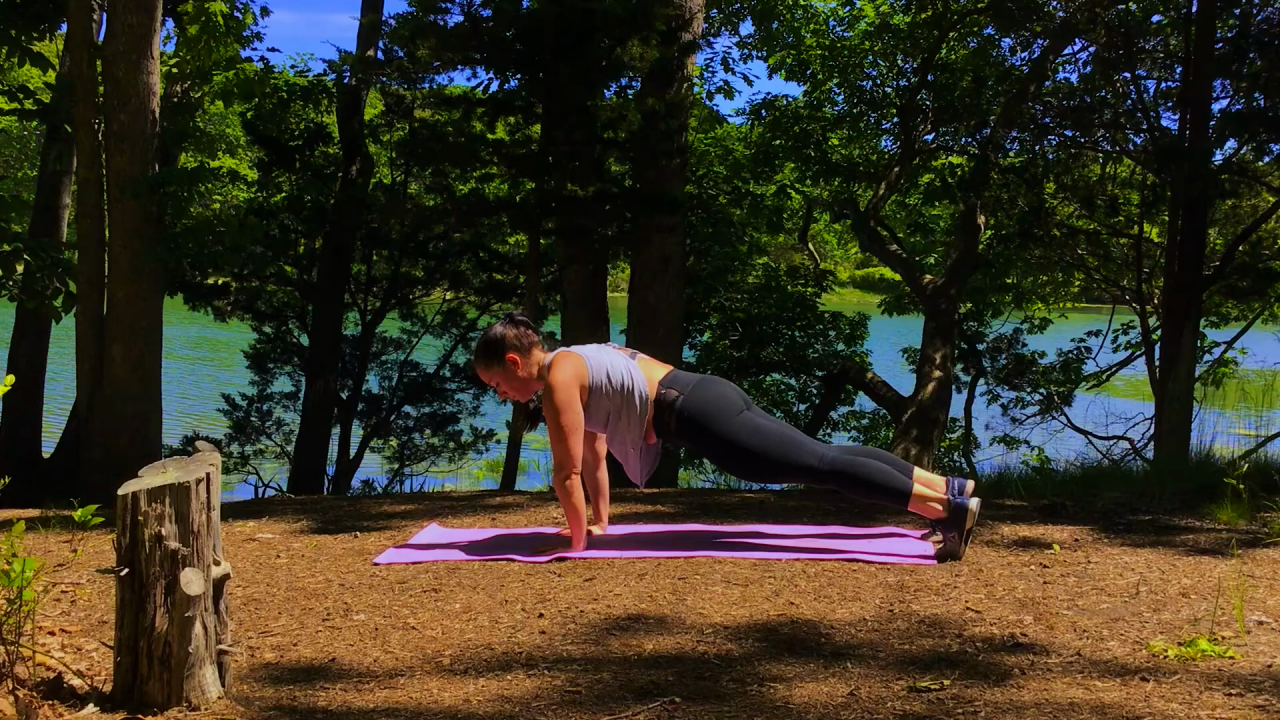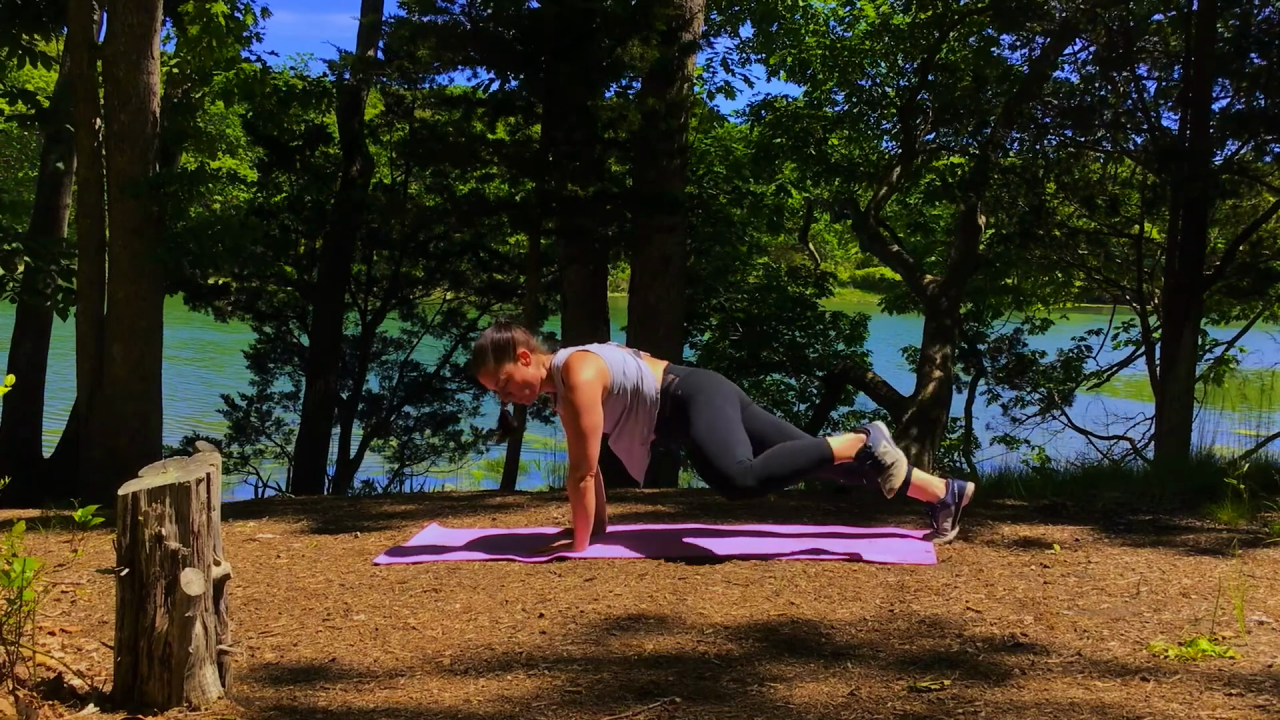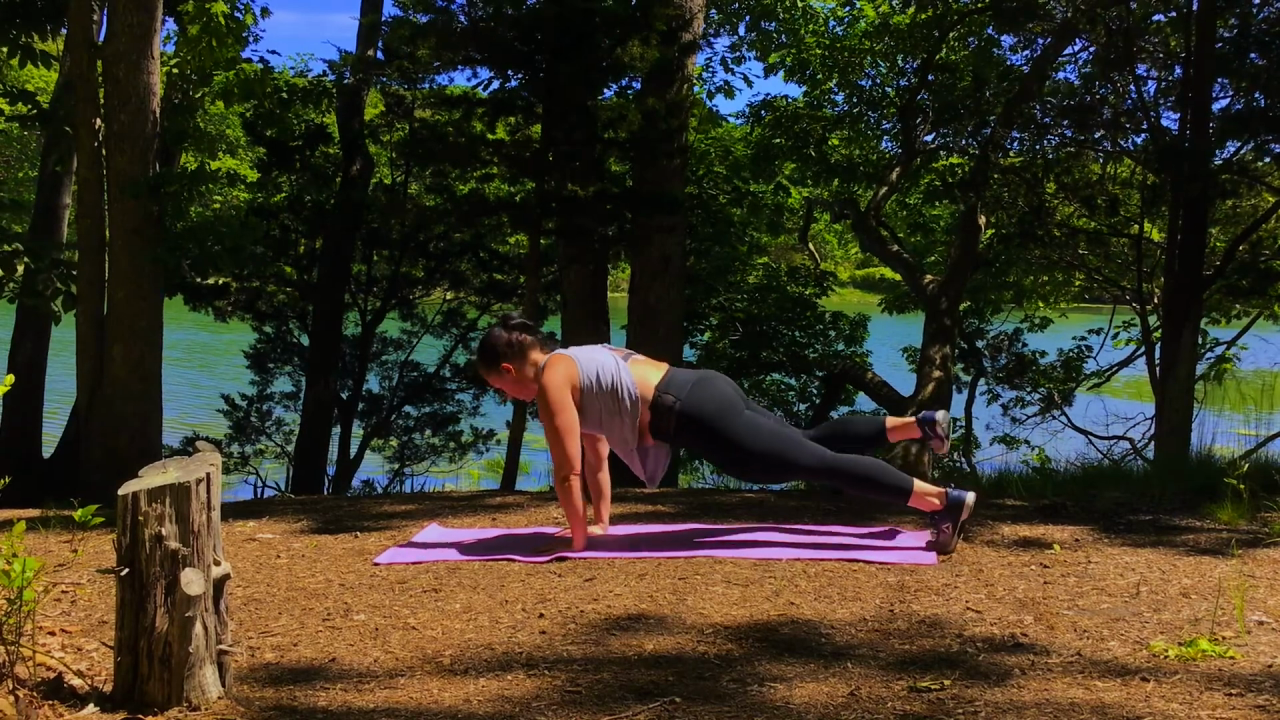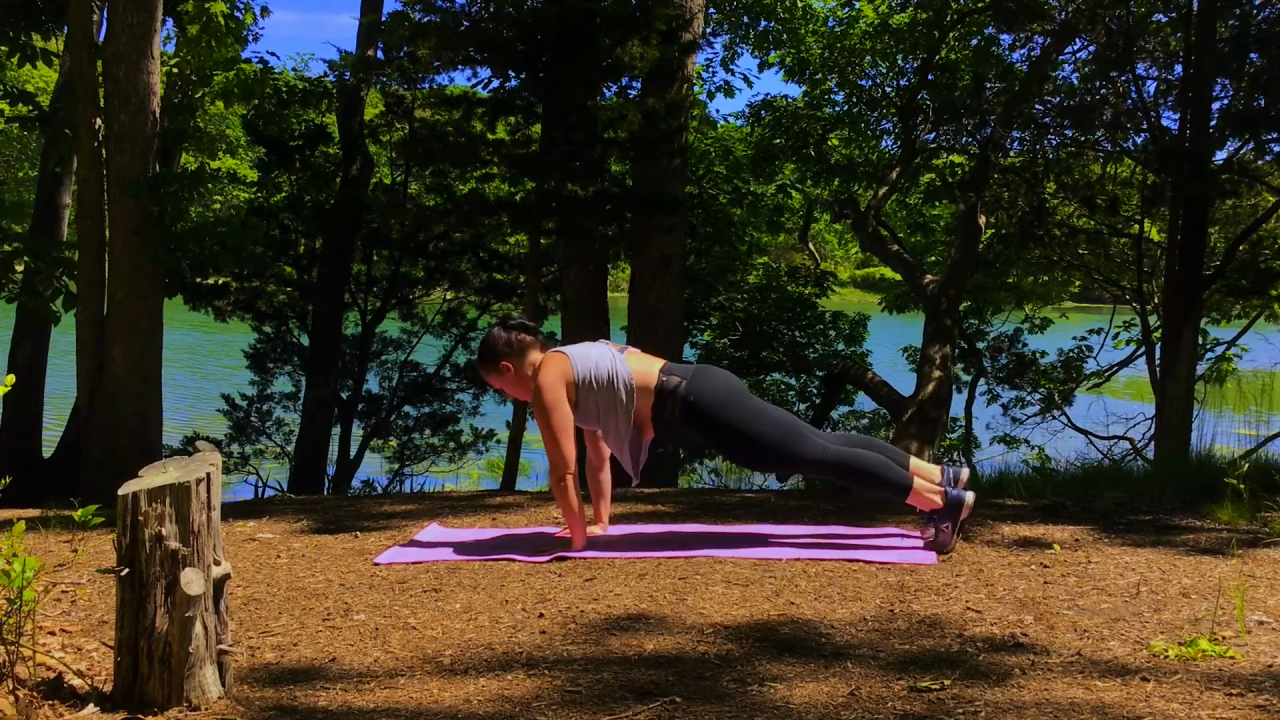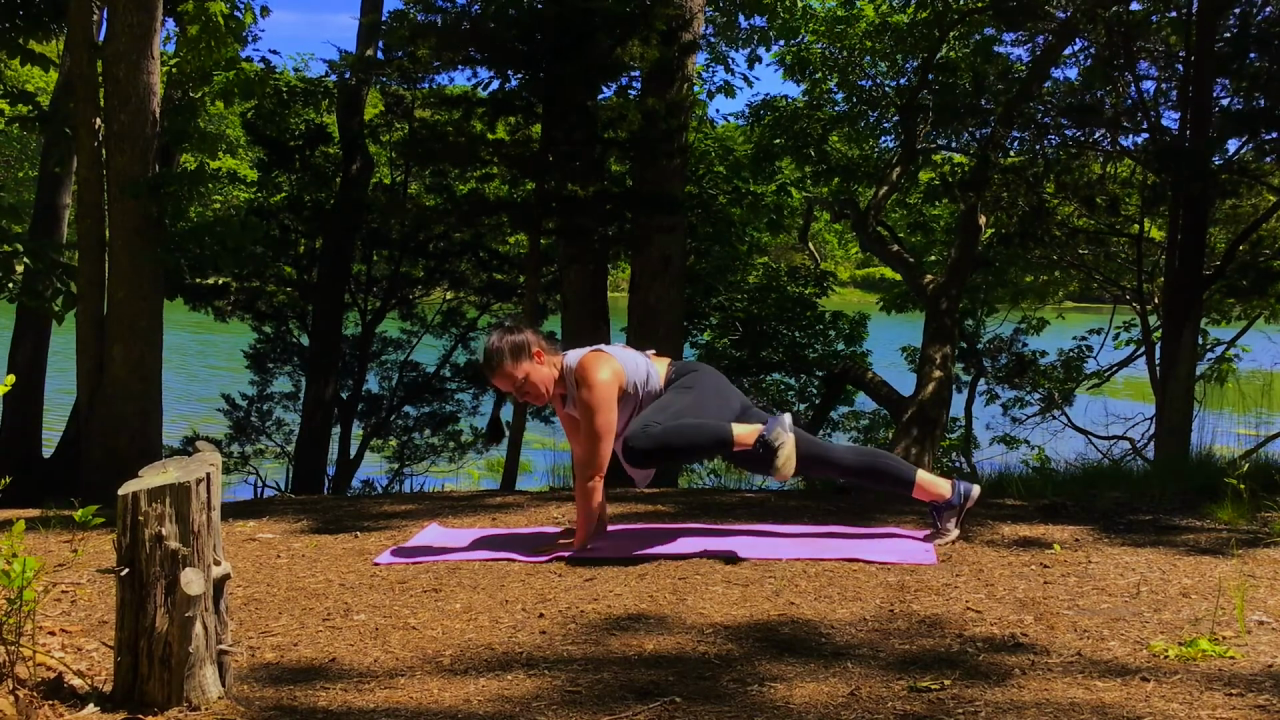
dt=1s
person 1, frame 1
left shoulder: (557, 378)
right shoulder: (574, 365)
left elbow: (567, 472)
right elbow: (593, 458)
left wrist: (577, 541)
right wrist: (600, 522)
left hip: (701, 414)
right hip: (711, 396)
left knee: (819, 465)
right knee: (822, 456)
left ankle: (951, 509)
right ankle: (945, 486)
person 1, frame 2
left shoulder: (575, 375)
right shoulder: (560, 381)
left elbow: (582, 471)
right elbow: (588, 464)
left wrist: (580, 541)
right wrist: (599, 521)
left hip: (699, 399)
right hip: (703, 402)
left knee: (740, 481)
right knee: (804, 457)
left ankle: (862, 443)
right ankle: (943, 494)
person 1, frame 3
left shoulder: (550, 380)
right shoulder: (575, 360)
left elbow: (567, 472)
right elbow: (596, 455)
left wrist: (579, 540)
right wrist: (601, 522)
left hip: (698, 413)
right hip: (705, 386)
left knee: (816, 462)
right knee: (816, 446)
left ankle: (946, 500)
right ankle: (918, 426)
person 1, frame 4
left shoulder: (546, 378)
right shoulder: (574, 363)
left elbow: (563, 471)
right elbow: (599, 454)
left wrist: (578, 539)
right wrist: (601, 522)
left hip: (701, 405)
right hip: (703, 389)
left knee: (817, 457)
right knee: (822, 443)
left ankle: (945, 501)
right ankle: (942, 475)
person 1, frame 5
left shoulder: (593, 375)
right shoulder: (559, 389)
left elbow: (594, 471)
right elbow: (583, 460)
left wrist: (580, 540)
right wrist: (596, 521)
left hip: (700, 387)
right hip: (700, 405)
left knee: (639, 445)
right knee: (824, 457)
left ankle: (760, 435)
right ankle: (949, 491)
